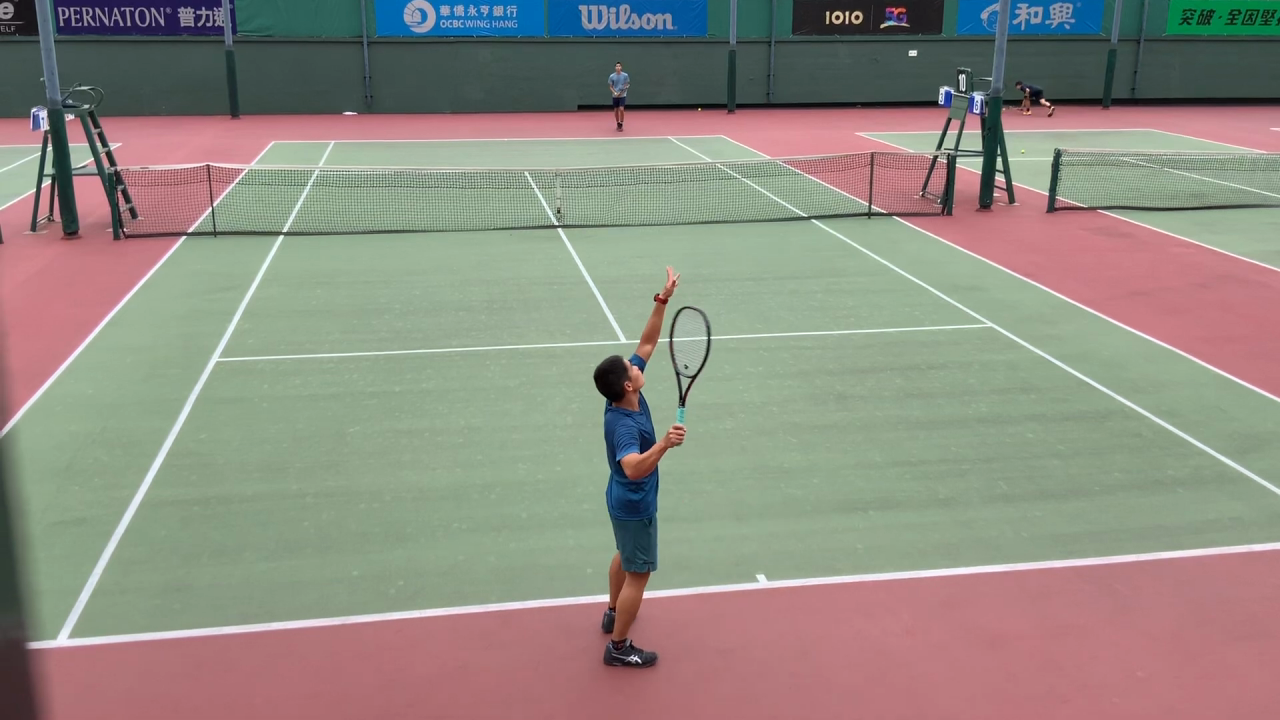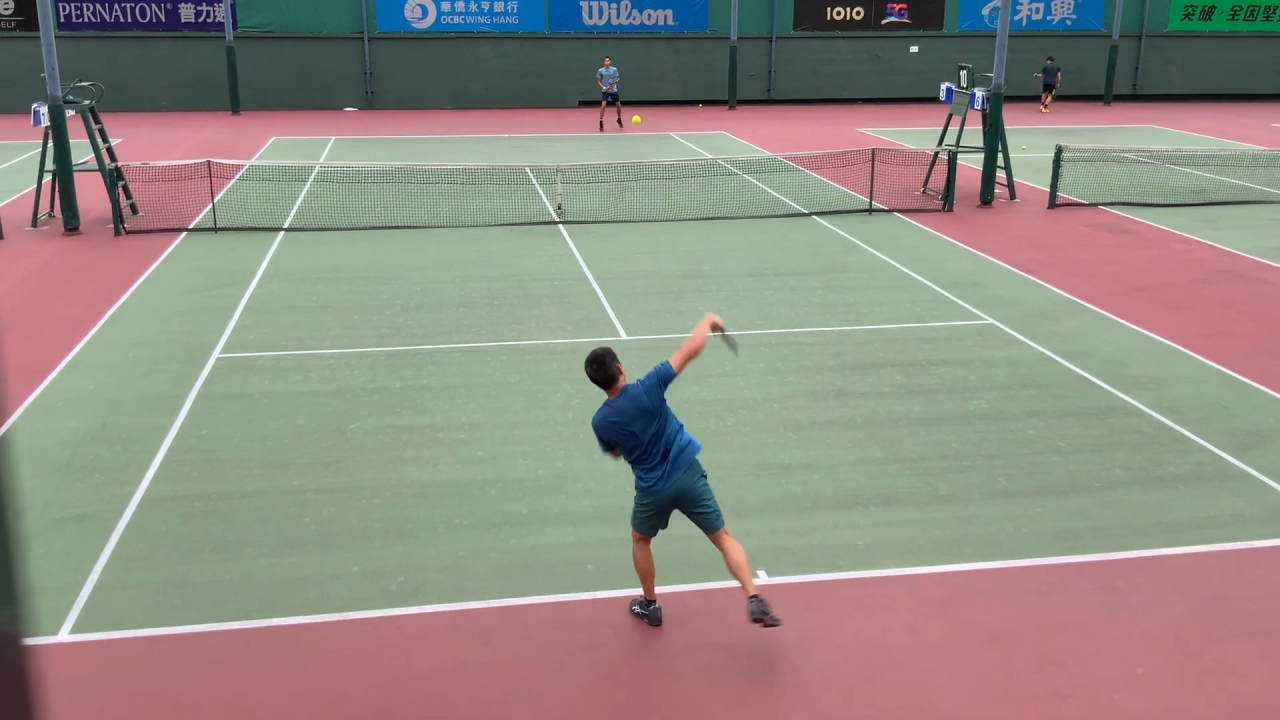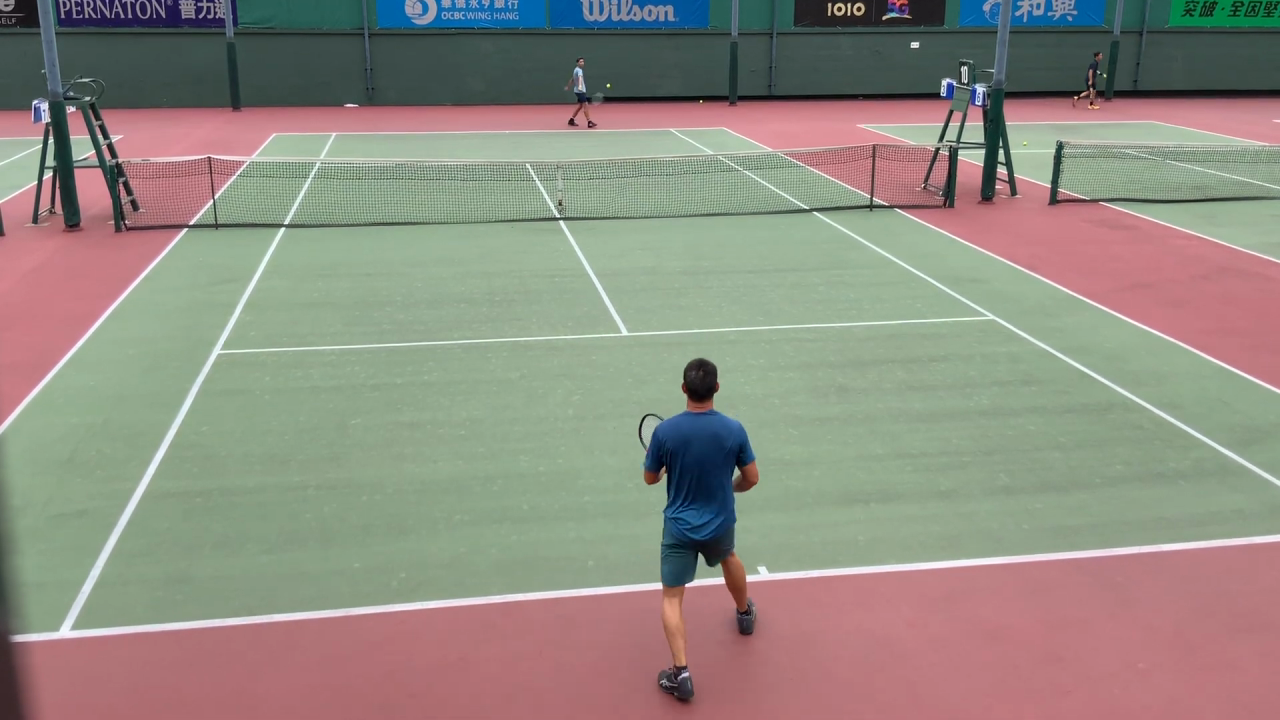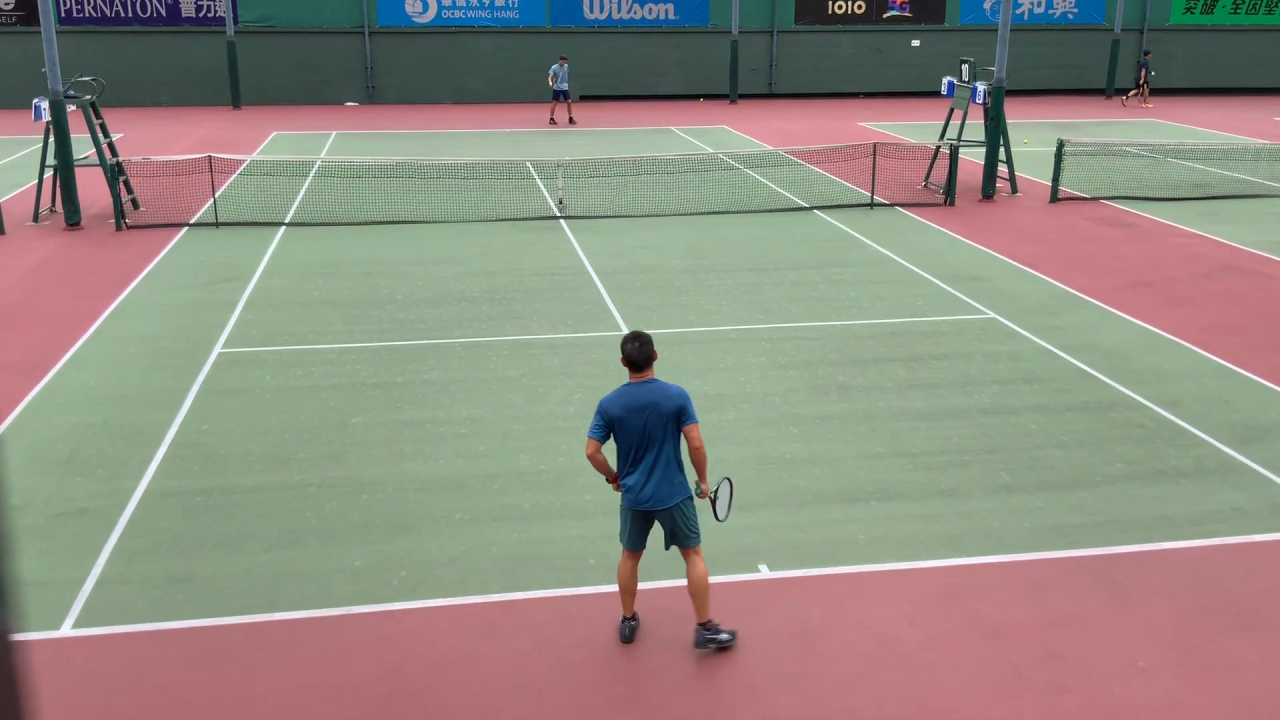
dt=1s
person 1, frame 1
left shoulder: (626, 392)
right shoulder: (624, 425)
left elbow: (646, 343)
right elbow: (634, 470)
left wrist: (662, 300)
right wrist: (663, 445)
left hip: (625, 501)
right hip: (634, 506)
left knee: (624, 557)
right knee: (638, 575)
left ankle: (612, 612)
right ankle: (618, 647)
person 1, frame 2
left shoulder: (601, 421)
right shoulder: (647, 388)
right elbow: (689, 350)
right wrist: (708, 322)
left hip: (652, 489)
right hip: (688, 477)
left knee: (640, 539)
right knee: (723, 539)
left ankle: (650, 605)
right ankle: (754, 600)
person 1, frame 3
left shoulder: (664, 431)
right shoulder: (734, 429)
left elbow: (650, 478)
right elbow: (751, 478)
left hip: (680, 526)
right hip: (719, 521)
left knee: (671, 598)
right knee: (728, 558)
left ankle: (680, 672)
right ankle: (744, 612)
person 1, frame 4
left shoulder: (610, 403)
right shoulder: (677, 396)
left elbow: (592, 452)
right elbow: (696, 444)
left wrist: (613, 477)
right wrist: (703, 478)
left hip: (633, 496)
right hip: (672, 494)
left knee: (629, 556)
right knee: (693, 554)
left ankle: (628, 621)
right ankle: (704, 626)
